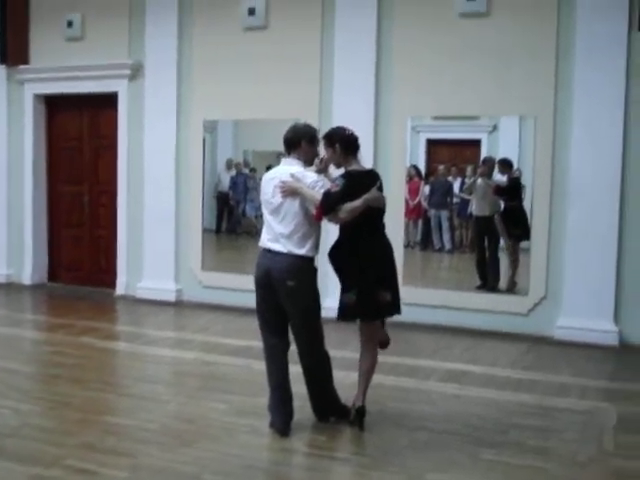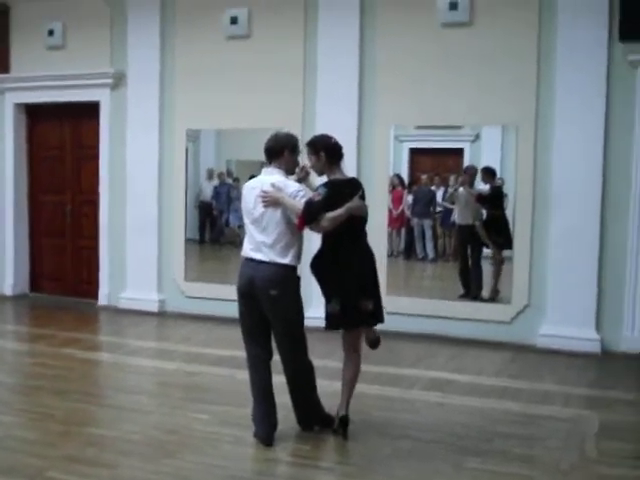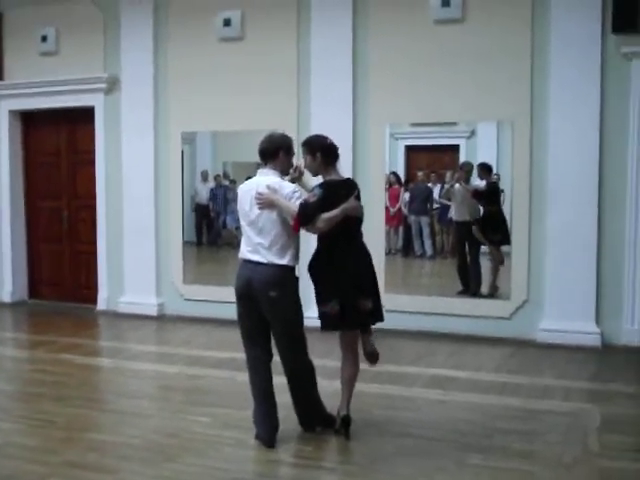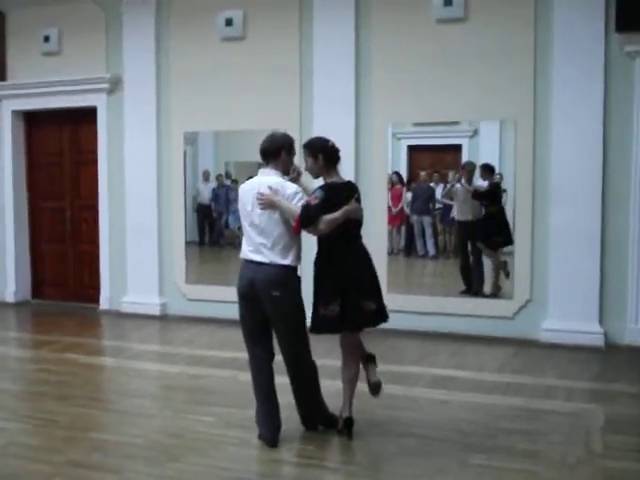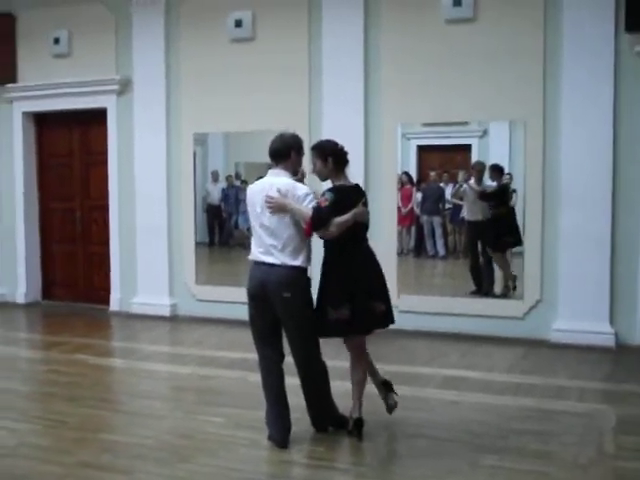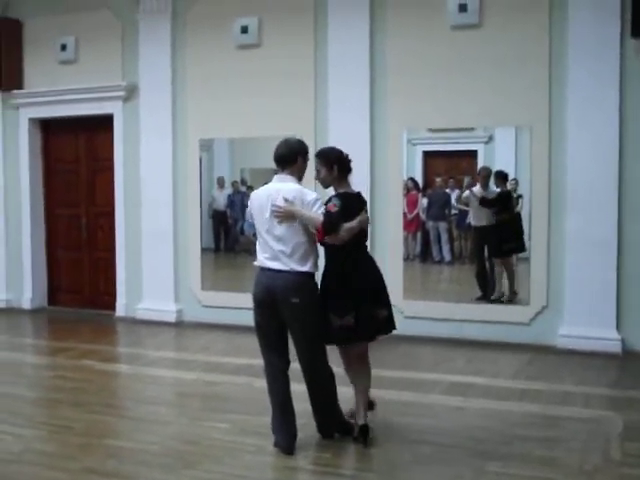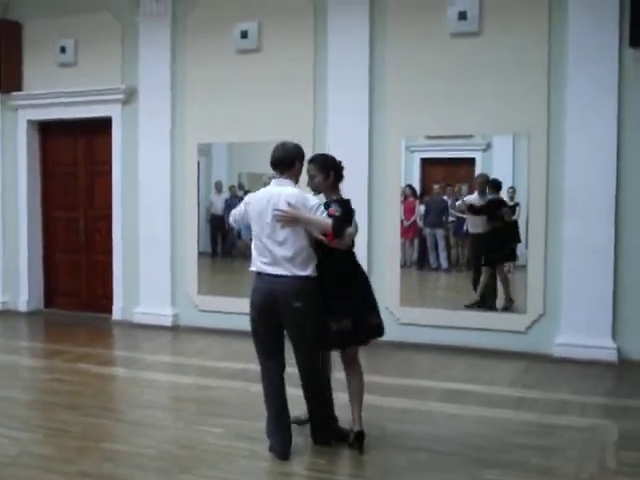
dt=0.2s
person 1, frame 1
left shoulder: (268, 178)
right shoulder: (309, 180)
right elbow: (339, 214)
right wrist: (367, 199)
left hip: (265, 261)
right hip: (294, 267)
left knee: (274, 343)
right knee: (310, 342)
left ankle: (280, 417)
right ankle: (326, 407)
person 1, frame 2
left shoulder: (249, 187)
right shoulder: (290, 189)
right elbow: (321, 223)
right wrist: (350, 208)
left hip: (248, 271)
right hip: (277, 276)
left knee: (257, 352)
right knee: (293, 352)
left ankle: (264, 426)
right ankle: (310, 416)
person 1, frame 3
left shoulder: (244, 189)
right shoulder: (285, 189)
right elbow: (316, 224)
right wrist: (346, 208)
left hip: (245, 273)
right hip: (275, 277)
left knee: (256, 354)
right knee: (293, 352)
left ankle: (265, 428)
right ankle: (312, 416)
person 1, frame 4
left shoulder: (245, 189)
right shoulder: (287, 190)
right elbow: (318, 226)
right wrist: (346, 211)
left hip: (247, 273)
right hip: (277, 277)
left knee: (258, 354)
right knee: (296, 352)
left ankle: (267, 428)
right ankle: (314, 416)
person 1, frame 5
left shoulder: (253, 190)
right shoulder: (298, 191)
right elbow: (326, 229)
right wrist: (355, 215)
left hip: (257, 275)
right hip: (288, 278)
left knee: (268, 355)
right knee: (306, 353)
left ankle: (277, 429)
right ankle: (324, 417)
person 1, frame 6
left shoulder: (257, 196)
right shoulder: (305, 197)
right elbow: (335, 235)
right wrist: (360, 221)
left hip: (263, 281)
right hip: (296, 283)
left knee: (274, 361)
right knee: (313, 358)
left ankle: (284, 435)
right ankle: (330, 423)
person 1, frame 7
left shoulder: (252, 200)
right shoulder: (306, 201)
left elbow: (234, 220)
left hip: (263, 286)
right hip: (296, 287)
left knee: (271, 366)
right knee: (311, 362)
left ankle: (279, 440)
right ankle: (324, 429)
person 2, frame 1
left shoulder: (349, 180)
right shoulder: (372, 176)
left elbow: (326, 206)
left wrist: (300, 188)
left hip: (356, 259)
right hip: (376, 256)
right knee: (367, 336)
right ankle: (359, 402)
person 2, frame 2
left shoulder: (331, 188)
right shoulder: (354, 185)
left elbow: (308, 215)
left wrist: (281, 198)
left hip: (339, 267)
right hip: (358, 265)
right knee: (351, 345)
right ankle: (342, 411)
person 2, frame 3
left shoulder: (326, 189)
right shoulder: (349, 186)
left elbow: (303, 217)
left wrist: (276, 200)
left hip: (336, 269)
right hip: (355, 266)
right knee: (348, 345)
right ankle: (346, 403)
person 2, frame 4
left shoulder: (327, 192)
right shoulder: (349, 188)
left elbow: (305, 219)
left wrist: (277, 201)
left hip: (337, 272)
right hip: (356, 268)
right knee: (348, 345)
right ankle: (346, 413)
person 2, frame 5
left shoulder: (335, 194)
right shoulder: (356, 192)
left elbow: (316, 221)
left wrist: (287, 205)
left hip: (344, 275)
right hip: (363, 271)
left knee: (354, 345)
right knee: (355, 345)
person 2, frame 6
left shoulder: (340, 201)
right shoulder: (356, 199)
left elbow: (327, 226)
right elbow: (333, 224)
left wrist: (295, 212)
left hip: (346, 282)
right hip: (362, 279)
left knee: (352, 352)
right knee: (357, 353)
right ankle: (361, 418)
person 2, frame 7
left shoulder: (336, 207)
right shoulder: (339, 205)
left elbow: (335, 230)
left wrist: (300, 217)
left hip: (340, 288)
right hip: (341, 285)
left knee: (349, 358)
right knee: (349, 358)
right ankle: (356, 426)
person 3, frame 1
right shoulder: (476, 182)
right elbow: (465, 190)
right wrist: (477, 177)
left hip: (493, 219)
right hip: (479, 219)
left knee: (493, 252)
right knee: (480, 252)
left ankle: (493, 282)
right ankle: (484, 280)
person 3, frame 2
right shoulder: (458, 191)
right elbow: (448, 200)
right wrist: (458, 186)
left hip: (475, 228)
right hip: (461, 228)
left knee: (476, 261)
right knee: (463, 261)
left ankle: (476, 291)
right ankle: (467, 289)
person 3, frame 3
right shoulder: (455, 188)
right wrist: (454, 182)
left hip: (473, 224)
right hip: (459, 224)
left knee: (474, 257)
right knee: (461, 257)
left ankle: (475, 287)
right ankle: (466, 286)
person 3, frame 4
right shoulder: (456, 187)
right elbow: (444, 195)
right wrist: (454, 182)
left hip: (476, 224)
right hip: (461, 224)
left knee: (476, 257)
right knee: (463, 257)
left ankle: (478, 287)
right ankle: (469, 285)
person 3, frame 5
right shoulder: (466, 187)
right elbow: (454, 196)
right wrist: (462, 183)
left hip: (486, 224)
right hip: (471, 224)
left knee: (487, 257)
right knee: (473, 257)
left ankle: (488, 287)
right ankle: (479, 286)
person 3, frame 6
left shoulder: (495, 193)
right shoulder: (471, 192)
left hip: (492, 229)
right hip: (477, 229)
left knee: (493, 262)
right knee: (479, 262)
left ankle: (493, 292)
right ankle: (485, 292)
person 3, frame 7
right shoulder: (469, 199)
right hip: (474, 237)
left knee: (491, 269)
right knee: (476, 270)
left ankle: (491, 301)
right ankle: (482, 299)
person 4, frame 1
left shoulder: (514, 181)
right shoulder: (511, 180)
left elbow: (499, 191)
right elbow: (503, 194)
left hip: (515, 216)
right hip: (510, 214)
person 4, frame 2
left shoulder: (496, 190)
right shoulder: (493, 189)
left elbow: (481, 199)
right elbow: (486, 202)
left hip: (497, 225)
right hip: (493, 223)
person 4, frame 3
left shoulder: (492, 186)
right shoulder: (490, 185)
left elbow: (478, 195)
right elbow: (482, 198)
left hip: (494, 221)
right hip: (489, 219)
person 4, frame 4
left shoulder: (494, 186)
right shoulder: (492, 186)
left elbow: (478, 195)
right elbow: (484, 199)
left wrist: (464, 184)
left hip: (495, 222)
right hip: (490, 221)
left knee: (487, 249)
right knee: (489, 250)
person 4, frame 5
left shoulder: (502, 188)
right shoulder: (501, 187)
left elbow: (485, 196)
left wrist: (471, 185)
left hip: (503, 223)
right hip: (499, 223)
left knee: (497, 254)
right knee: (500, 254)
left ankle: (508, 282)
right ankle: (507, 284)
person 4, frame 6
left shoulder: (503, 195)
right shoulder: (506, 194)
left elbow: (487, 203)
left wrist: (472, 192)
left hip: (505, 230)
right hip: (503, 229)
left knee: (504, 262)
right knee: (506, 262)
right ankle: (511, 292)
person 4, frame 7
left shoulder: (492, 203)
right shoulder: (501, 202)
left elbow: (476, 210)
left hip: (495, 238)
right hip: (499, 238)
left knee: (500, 270)
right knee: (487, 270)
left ankle: (508, 299)
right ankle: (477, 299)
